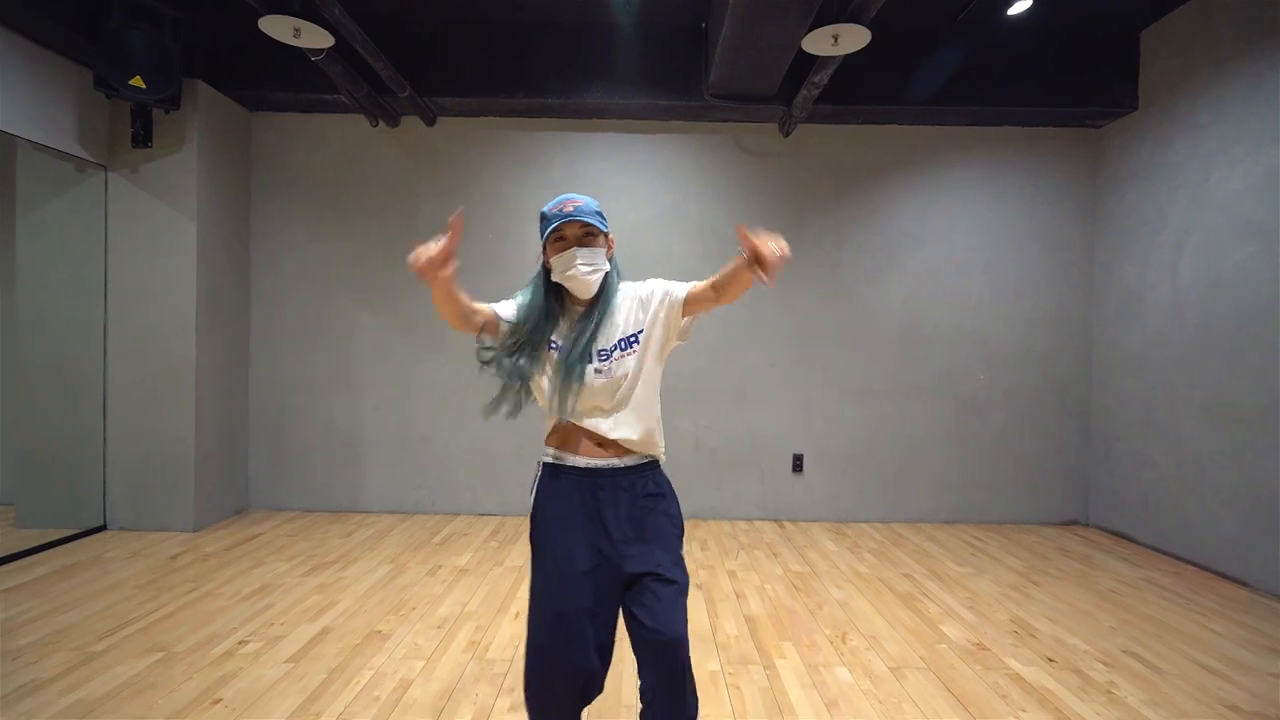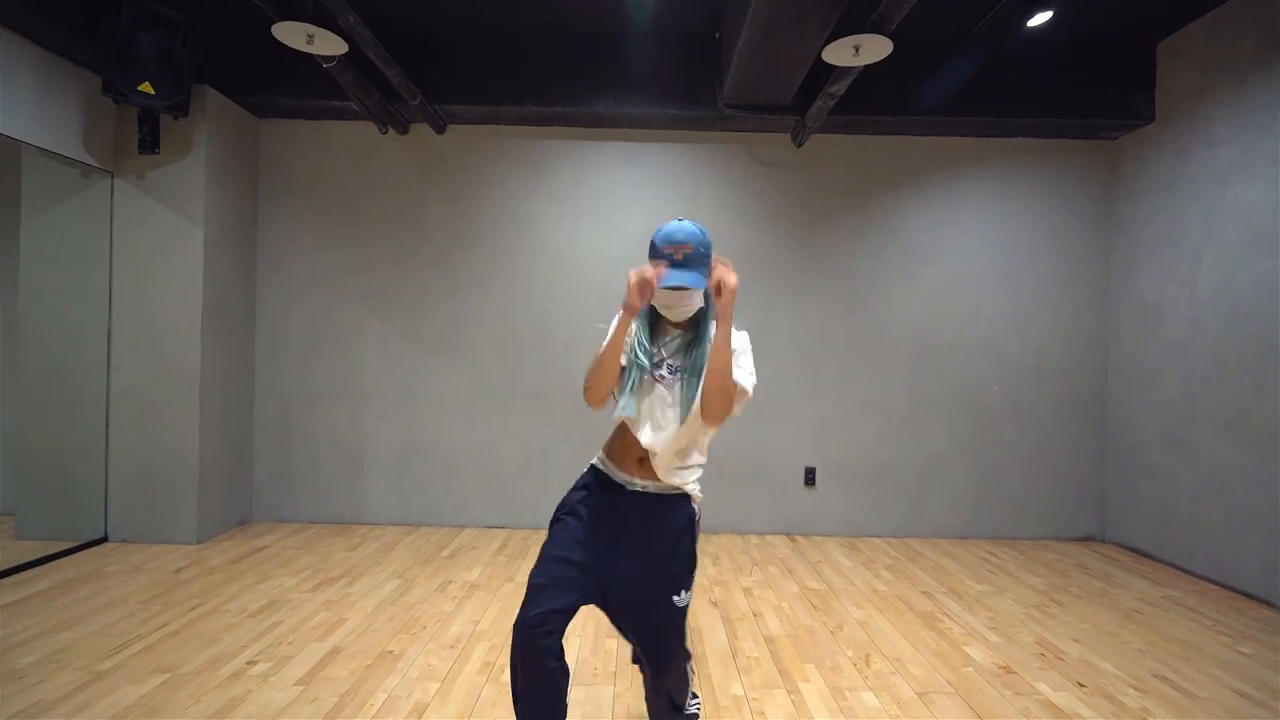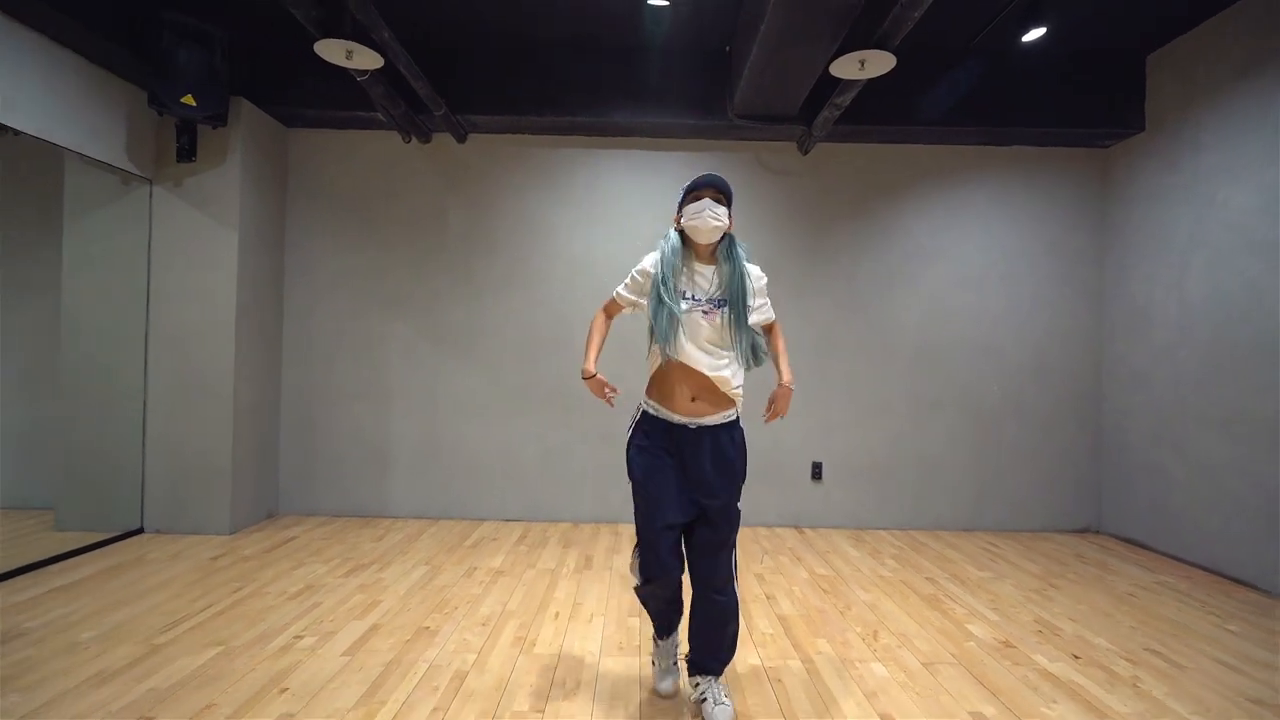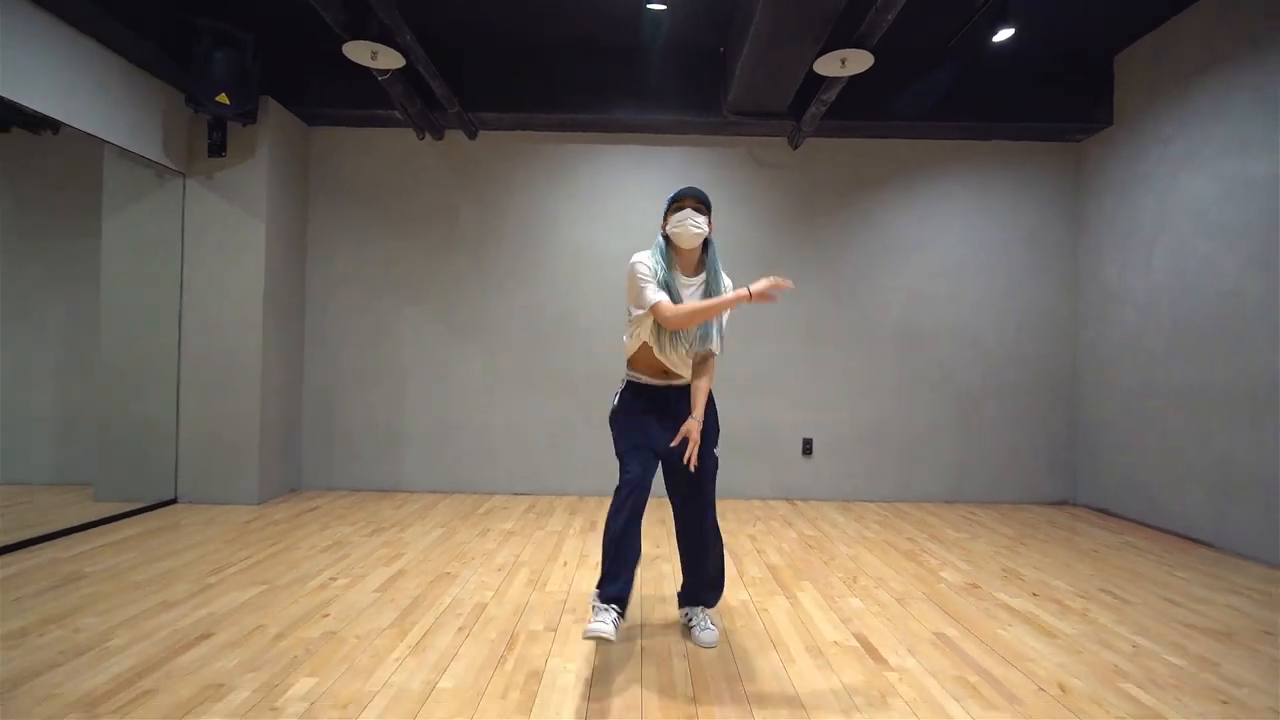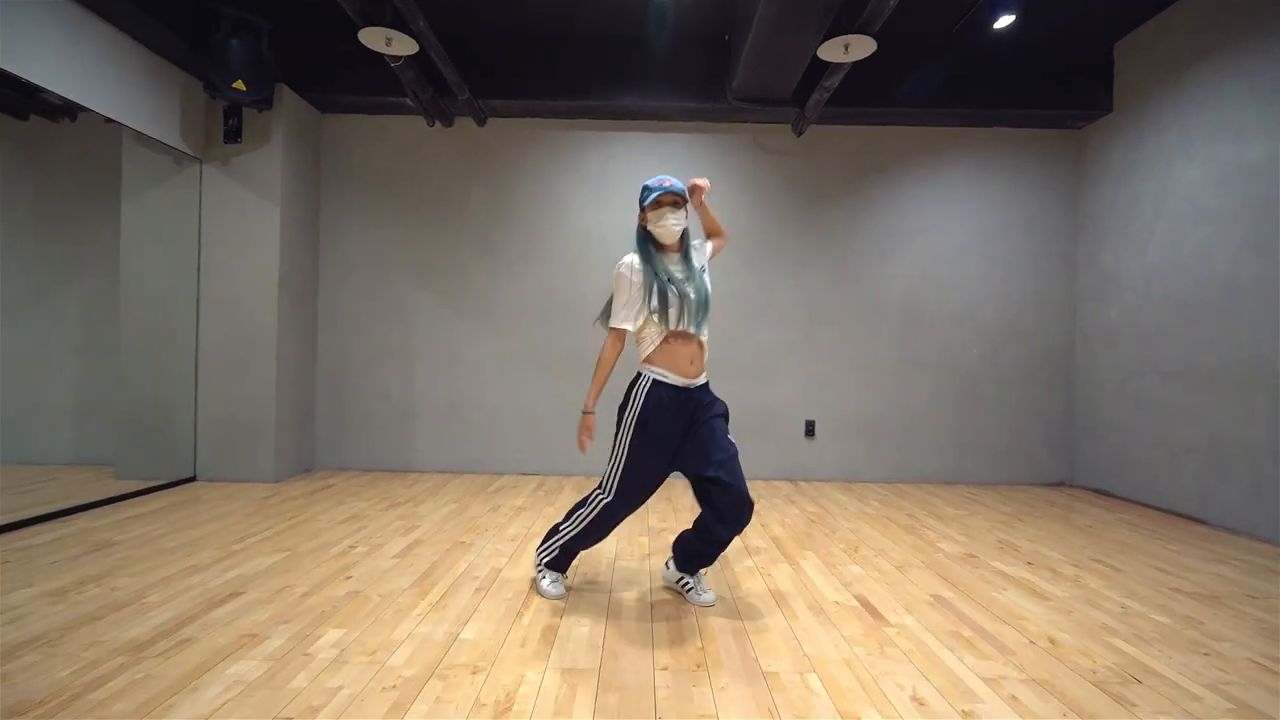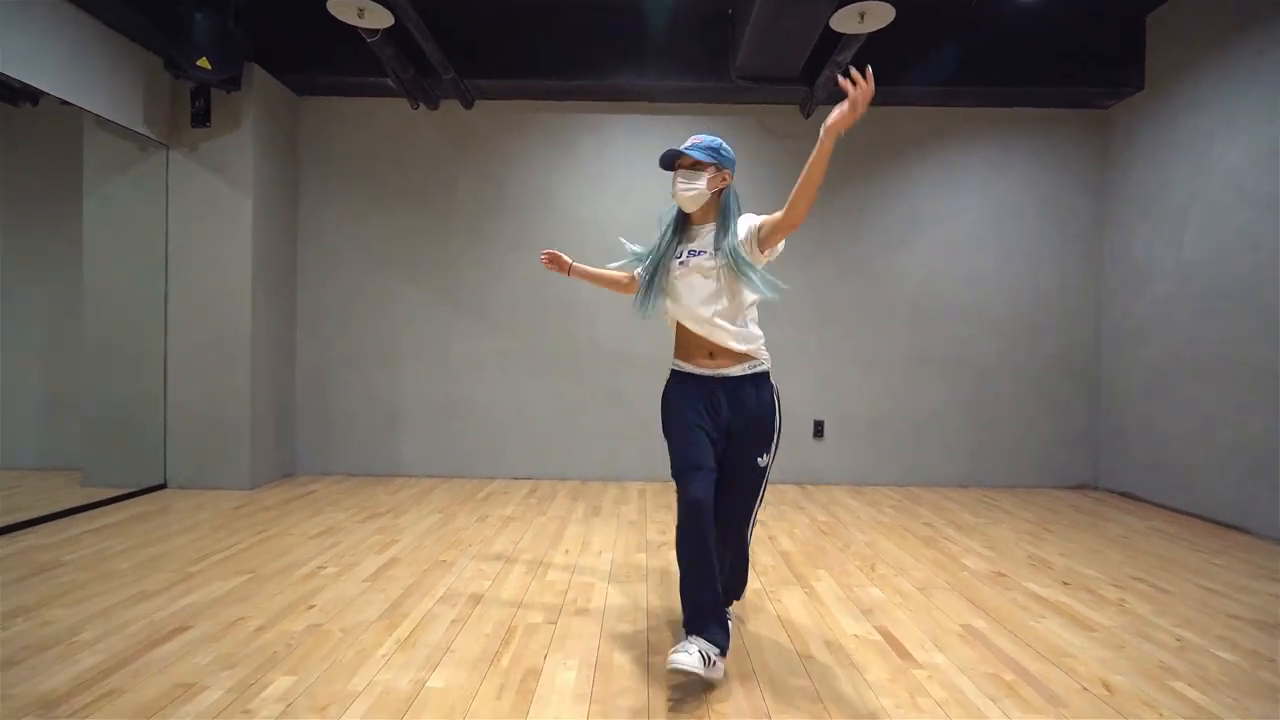
dt=0.4s
person 1, frame 1
left shoulder: (647, 301)
right shoulder: (532, 319)
left elbow: (715, 293)
right elbow: (464, 316)
left wrist: (748, 263)
right wrist: (438, 277)
left hip: (640, 489)
right hip: (567, 490)
left knee: (665, 639)
right knee: (560, 646)
person 1, frame 2
left shoulder: (730, 342)
right shoulder: (632, 330)
left elbow: (716, 411)
right elbow: (593, 394)
left wrist: (723, 319)
right wrist: (628, 314)
left hip: (667, 514)
right hip: (602, 491)
left knee: (662, 650)
right knee: (535, 625)
person 1, frame 3
left shoulder: (748, 279)
right shoulder: (655, 271)
left elbow: (770, 327)
right elbow: (607, 310)
left wrist: (786, 376)
right wrist: (590, 365)
left hip: (721, 440)
right hip: (657, 434)
left knee: (715, 562)
right knee: (659, 558)
left ankle: (708, 674)
right ankle: (665, 634)
person 1, frame 4
left shoulder: (719, 284)
right shoulder: (644, 266)
left elbow: (705, 359)
right elbow: (672, 318)
left wrist: (697, 417)
right wrist: (747, 295)
left hip: (690, 401)
right hip: (641, 400)
left knee: (697, 509)
right knee: (633, 489)
left ankle: (698, 603)
right ankle: (609, 603)
person 1, frame 5
left shoulder: (695, 257)
right shoulder: (636, 267)
left elbow: (719, 236)
right elbow: (617, 341)
right wrist: (588, 408)
left hip: (698, 401)
right hip: (654, 397)
left knee: (734, 505)
right knee: (618, 494)
person 1, frame 6
left shoulder: (748, 232)
right shoulder: (670, 241)
left elbow: (794, 211)
right elbow: (633, 281)
left wrist: (834, 129)
right wrist: (576, 269)
left hip: (749, 391)
right hip: (690, 390)
left knee: (735, 513)
right knee: (698, 505)
left ankle: (715, 612)
right ankle: (705, 637)
